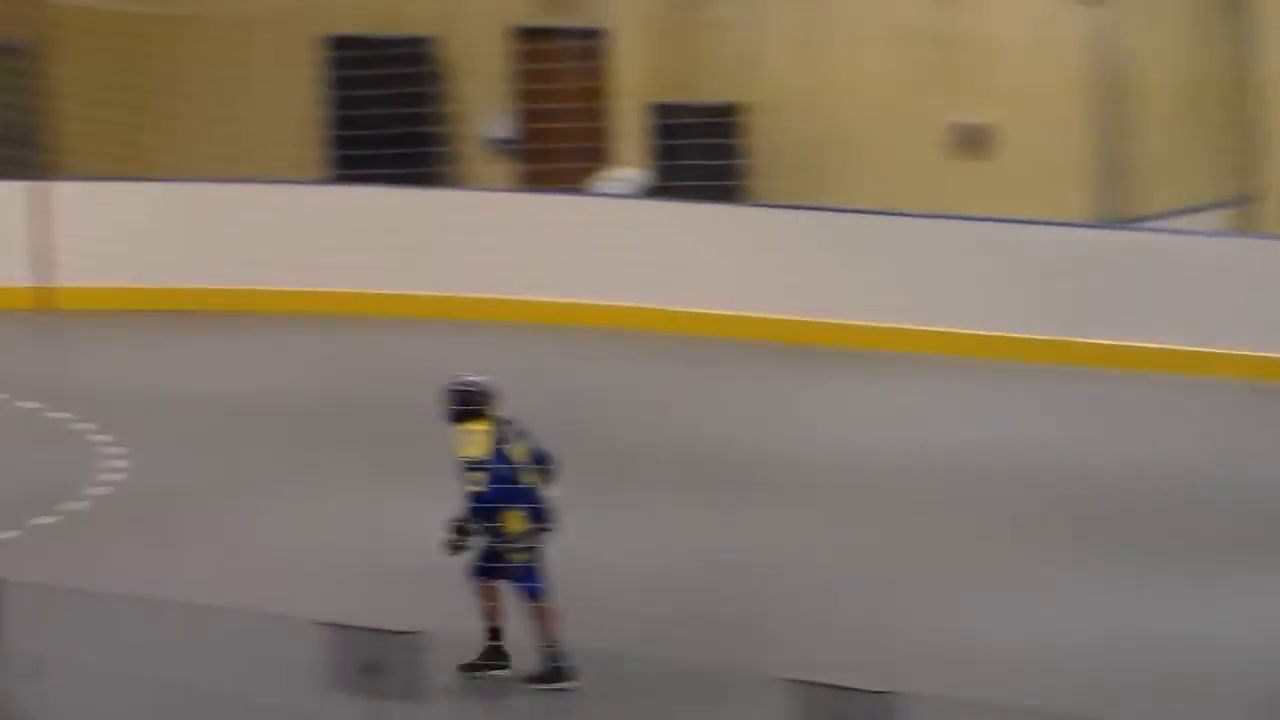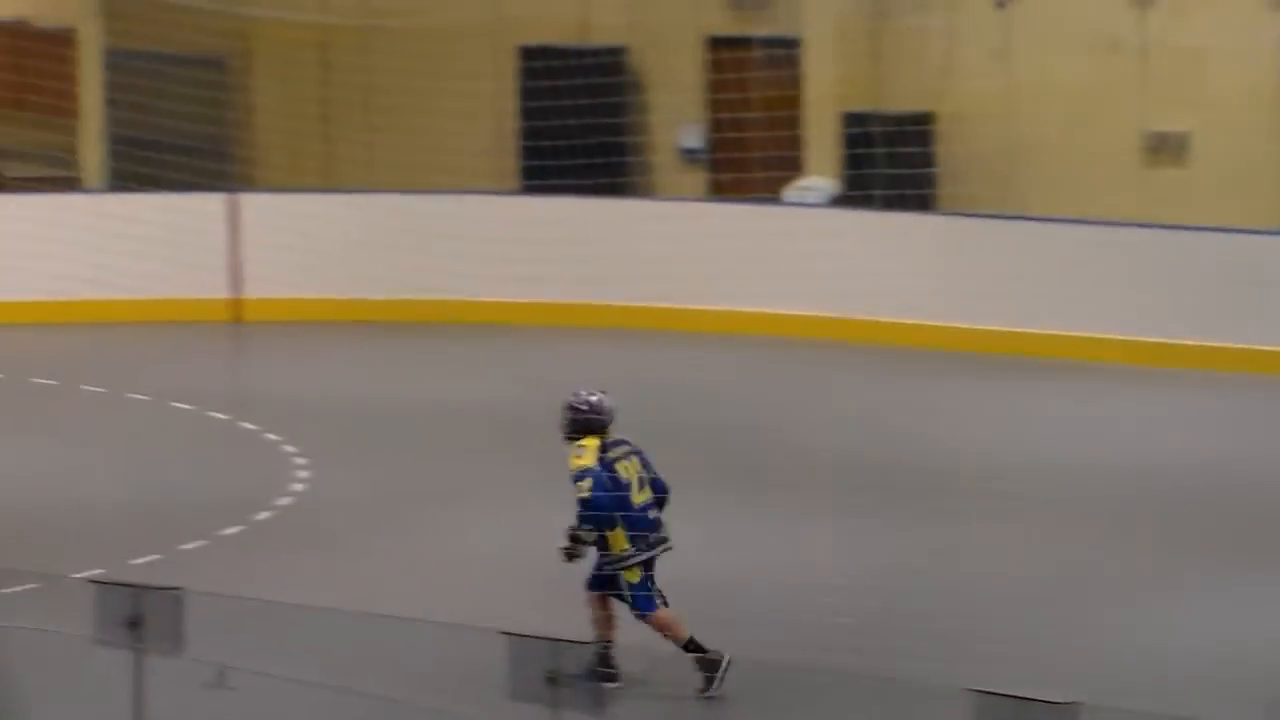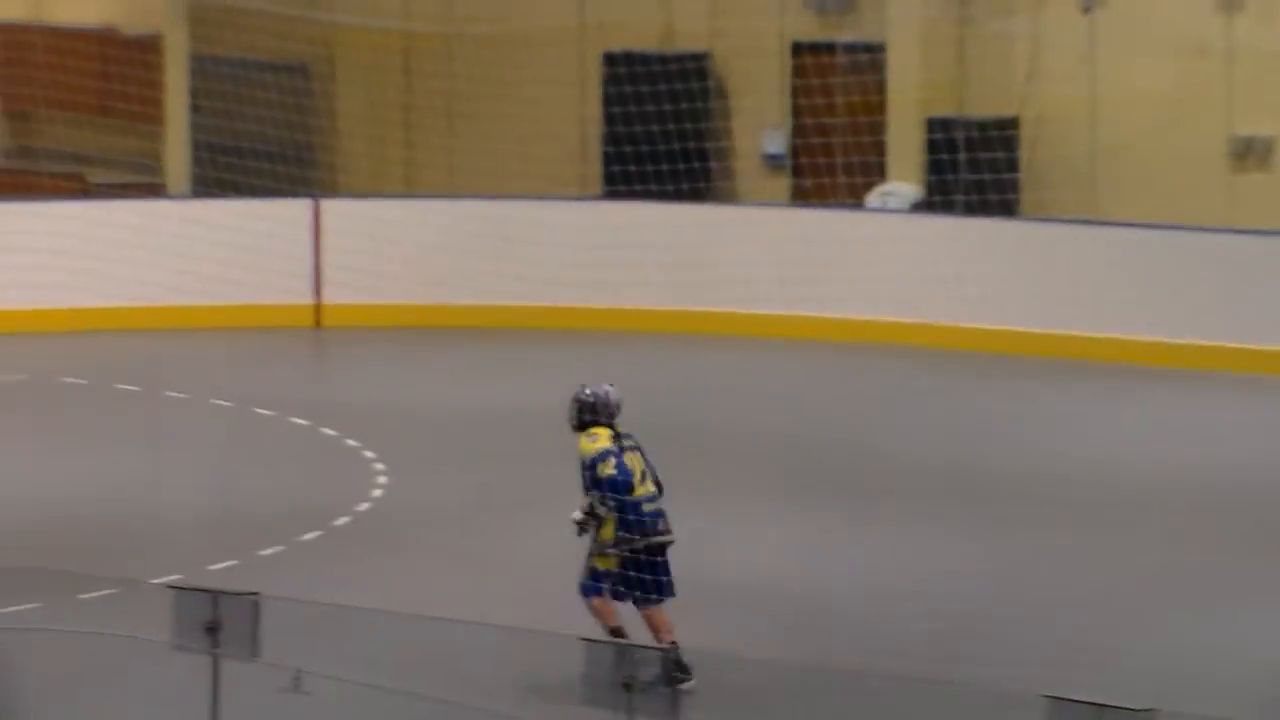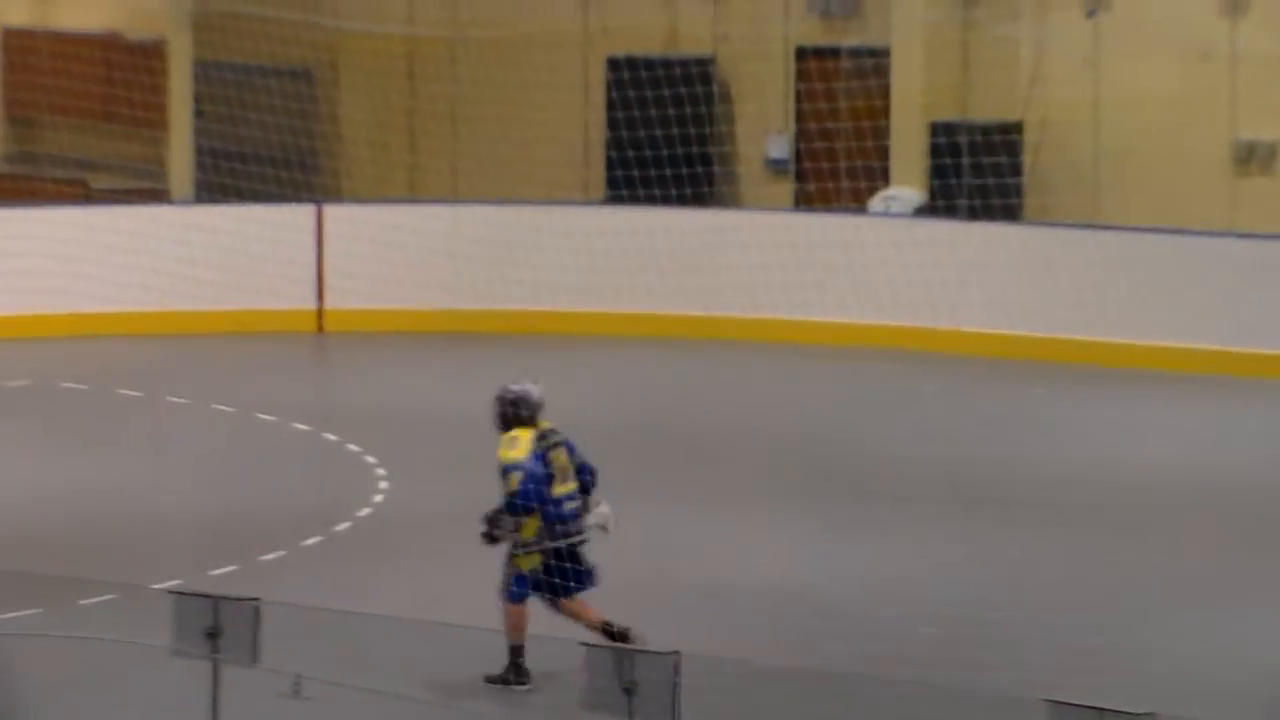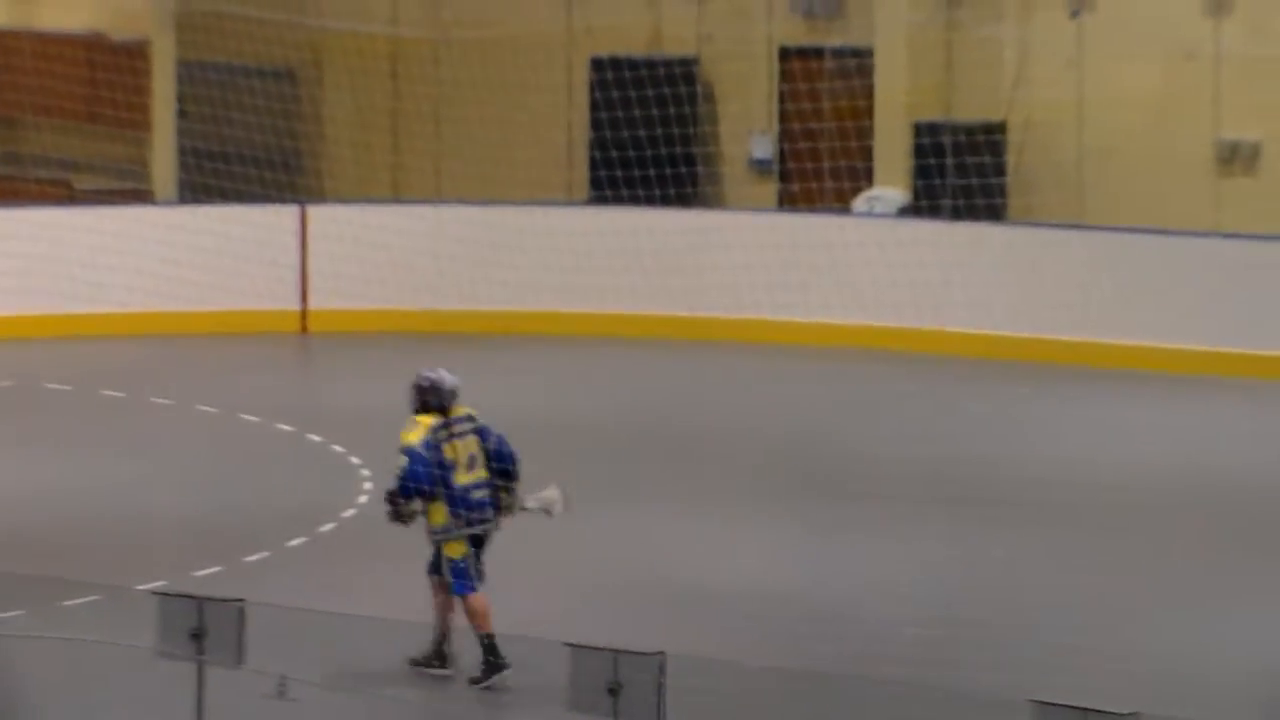
dt=0.2s
person 1, frame 1
left shoulder: (473, 441)
right shoulder: (505, 427)
left elbow: (486, 495)
right elbow: (544, 462)
left wrist: (462, 531)
right wrist: (532, 496)
left hip: (515, 528)
right hip: (524, 519)
left knee: (533, 595)
right knee: (484, 577)
left ankle: (556, 667)
right ankle: (495, 652)
person 1, frame 2
left shoulder: (583, 456)
right shoulder: (624, 446)
left elbow: (595, 504)
right elbow: (660, 488)
left wrist: (579, 540)
left hip: (626, 544)
right hip: (649, 534)
left knee: (649, 610)
right knee: (597, 592)
left ankle: (708, 659)
right ankle: (604, 664)
person 1, frame 3
left shoulder: (593, 442)
right shoulder: (622, 440)
left elbow: (617, 481)
right elbow: (653, 486)
left wrist: (593, 513)
left hip: (620, 535)
right hip: (652, 530)
left knee: (594, 594)
right knee: (649, 601)
right ankle: (677, 667)
person 1, frame 4
left shoulder: (513, 447)
right shoulder: (551, 435)
left elbow: (524, 495)
right elbow: (584, 474)
left wrist: (500, 525)
right wrist: (576, 509)
left hip: (537, 535)
right hip: (569, 530)
left knee: (513, 597)
right knee: (562, 599)
left ankle: (517, 669)
right ankle: (619, 636)
person 1, frame 5
left shoulder: (418, 433)
right shoulder: (469, 420)
left elbow: (414, 477)
right elbow: (504, 458)
left wrist: (400, 506)
right wrist: (504, 496)
left hip: (451, 523)
right hip: (482, 517)
left knee: (465, 589)
right knee: (441, 579)
left ankle: (493, 659)
right ankle: (440, 652)
